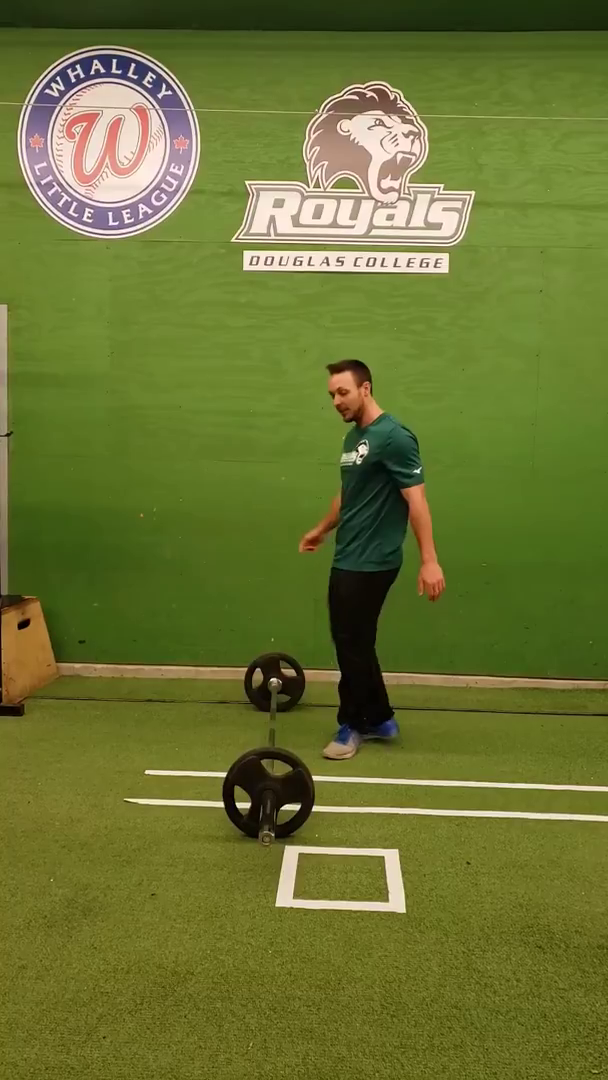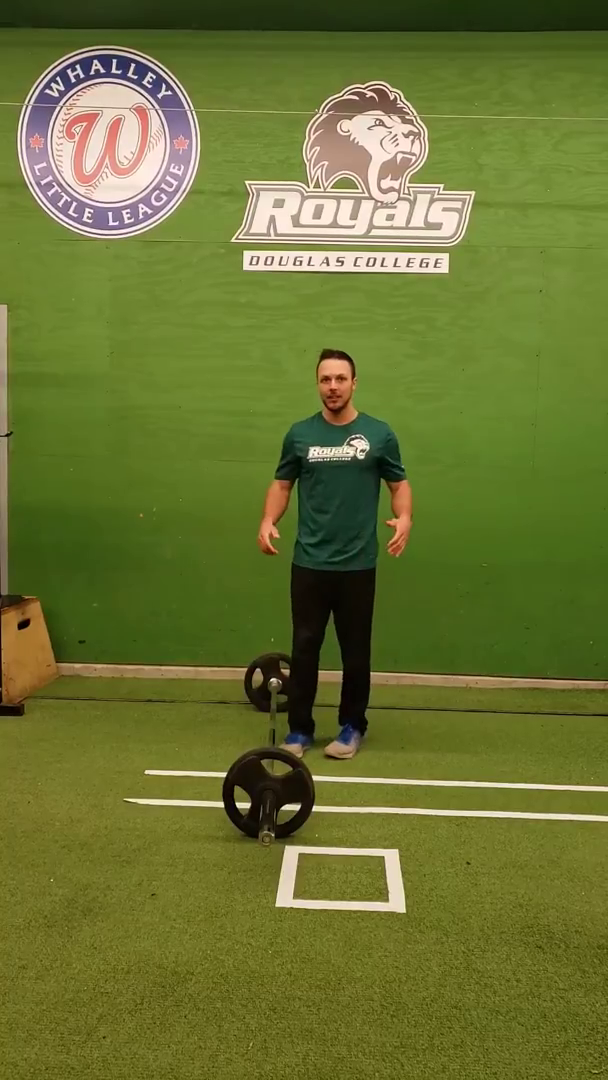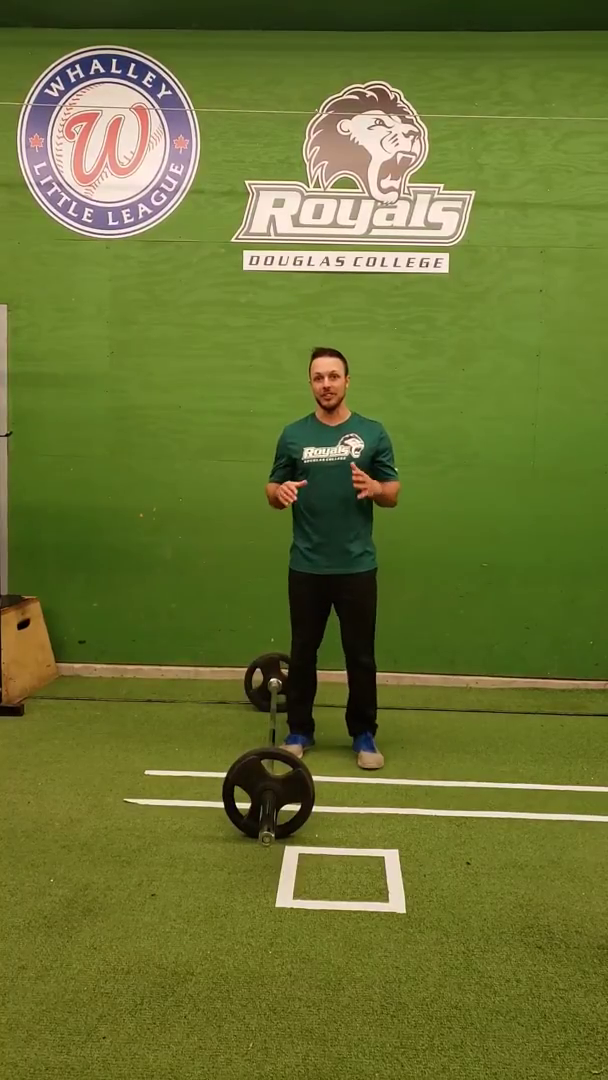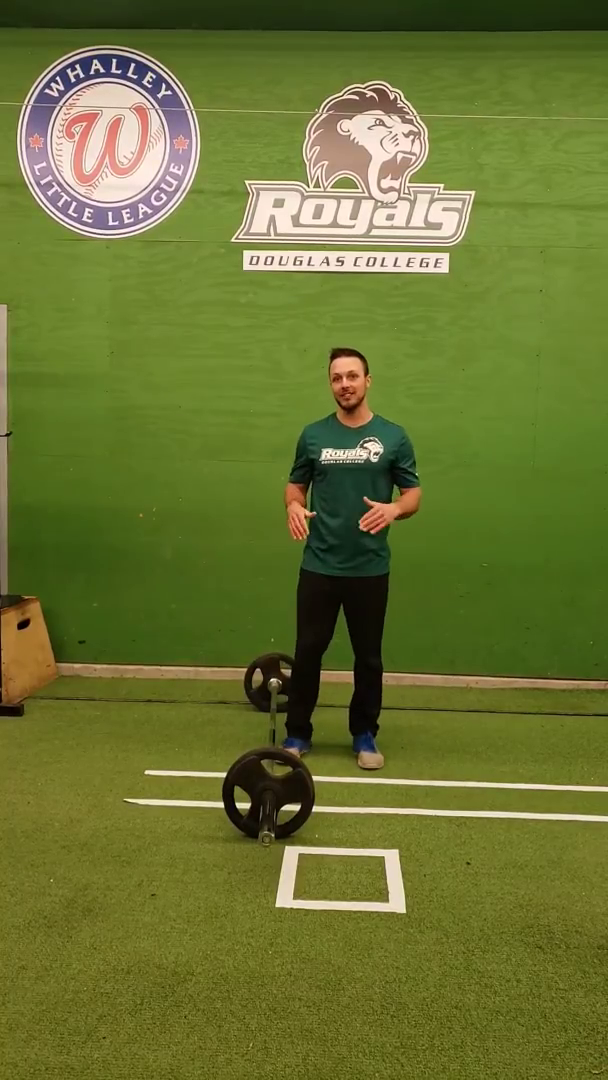
dt=0.7s
person 1, frame 1
left shoulder: (392, 437)
right shoulder: (354, 435)
left elbow: (416, 498)
left wrist: (429, 560)
right wrist: (322, 529)
left hip: (370, 562)
right hip: (349, 559)
left knee: (353, 641)
right knee: (351, 638)
left ankle: (353, 724)
right ankle: (378, 718)
person 1, frame 2
left shoulder: (378, 433)
right shoulder: (300, 433)
left elbow: (399, 484)
right elbow: (281, 484)
left wrist: (404, 517)
right wrist: (268, 521)
left hip: (357, 563)
right hip: (309, 561)
left knee: (355, 649)
right knee: (305, 646)
left ankle: (353, 726)
right ankle: (299, 728)
person 1, frame 3
left shoulder: (372, 433)
right shoulder: (293, 434)
left elbow: (393, 495)
right elbow: (273, 491)
left wrist: (374, 488)
right wrist: (282, 492)
left hip: (358, 565)
right hip: (306, 565)
left knee: (360, 654)
right knee: (303, 651)
left ankle: (363, 734)
right ankle: (299, 730)
person 1, frame 4
left shoulder: (393, 436)
right shoulder: (313, 434)
left elbow: (413, 495)
right elbow: (296, 485)
left wrist: (393, 510)
right wrist: (294, 508)
left hip: (369, 568)
right hip: (319, 566)
left knee: (368, 656)
right knee: (308, 652)
left ankle: (364, 734)
right ankle: (297, 733)
